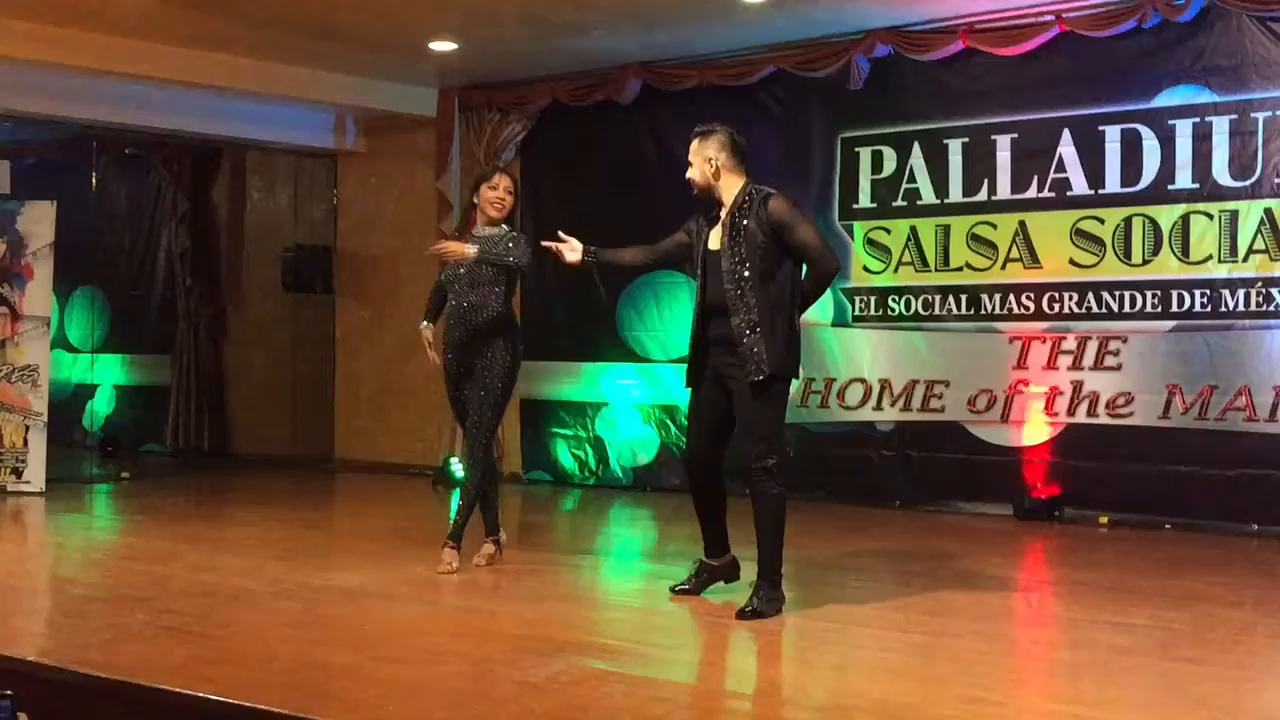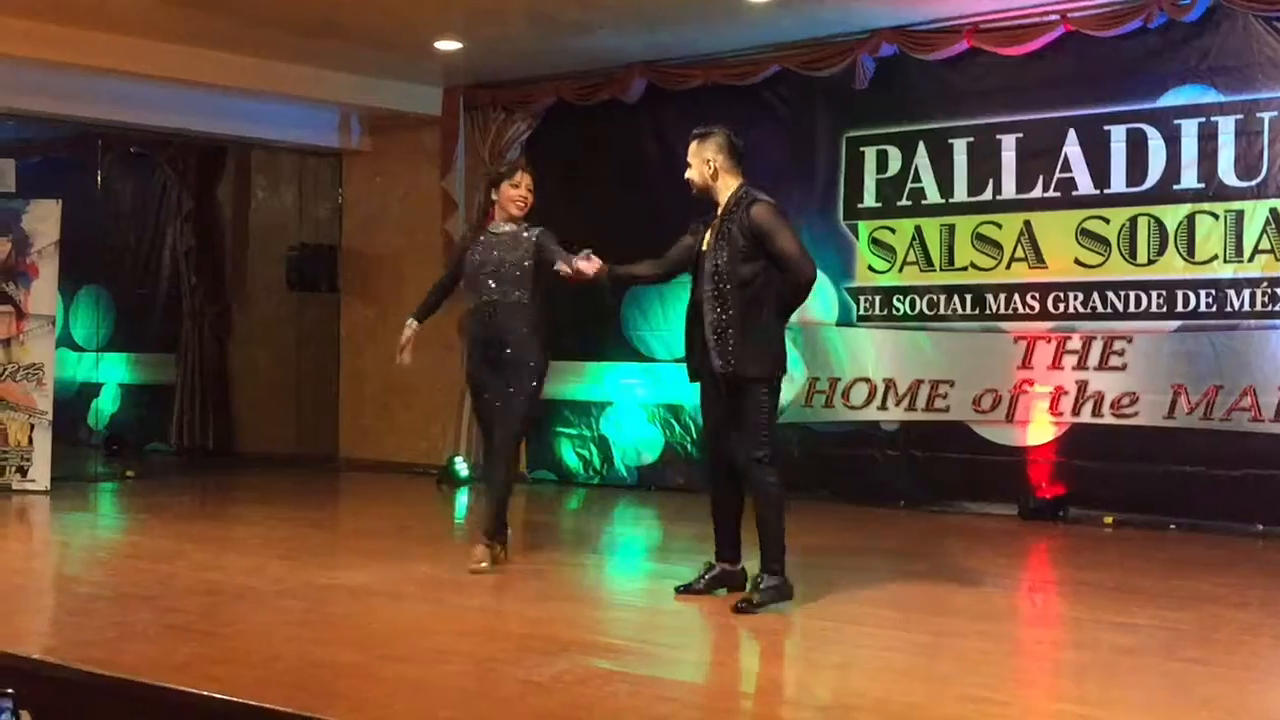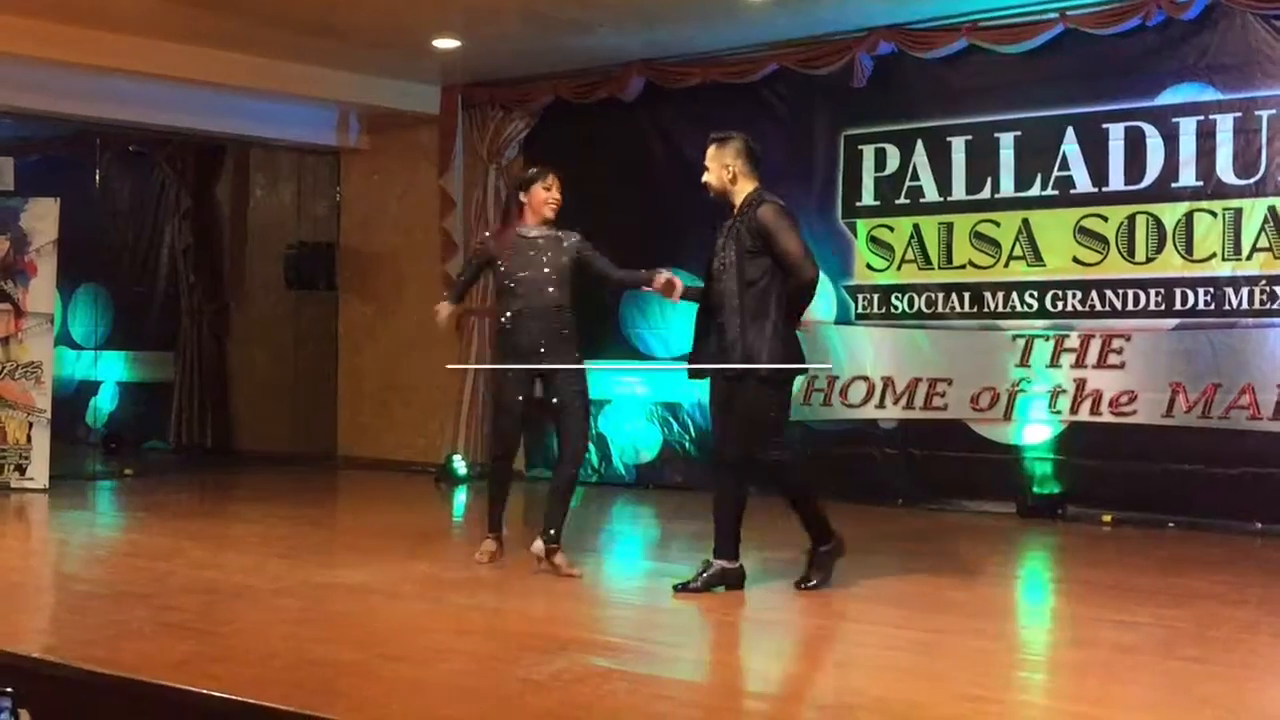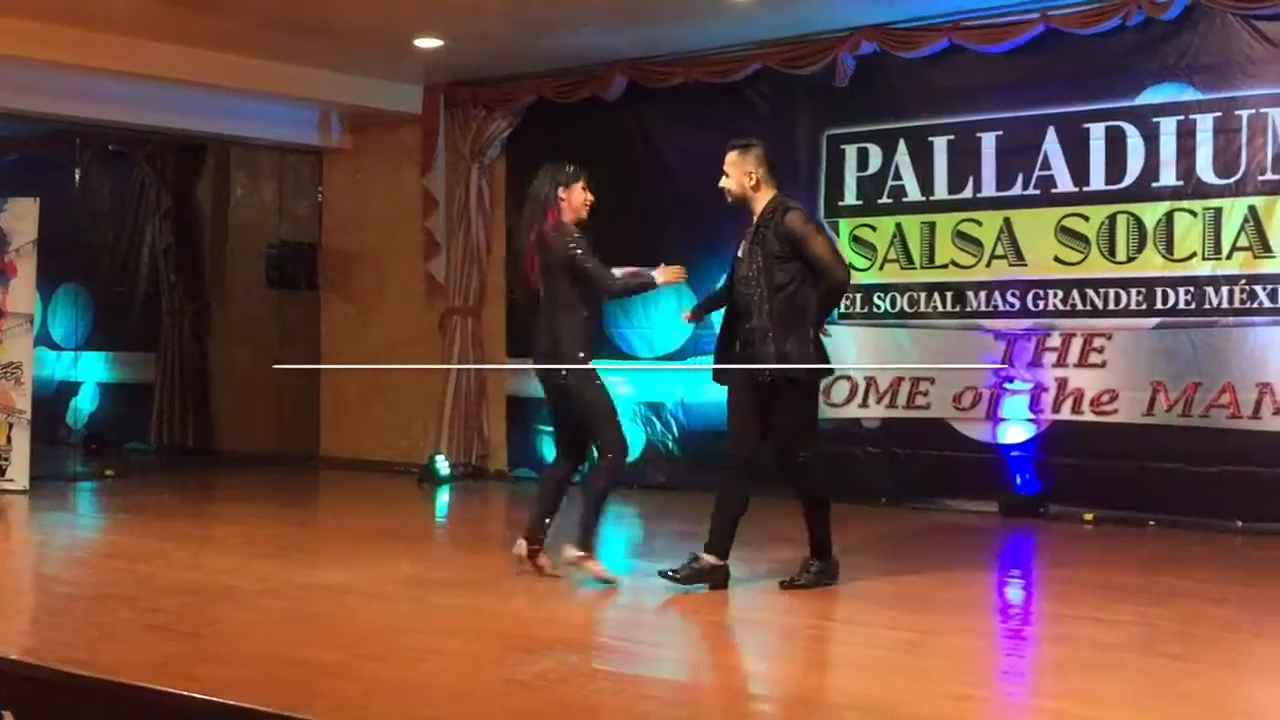
dt=0.3s
person 1, frame 1
left shoulder: (769, 208)
right shoulder: (702, 226)
left elbow: (824, 263)
right elbow: (651, 255)
left wrist: (787, 313)
right wrist: (590, 253)
left hip: (760, 361)
right hip: (713, 360)
left knee: (760, 467)
right knee: (699, 462)
left ankle: (769, 584)
right ankle: (718, 558)
person 1, frame 2
left shoulder: (757, 211)
right shoulder: (707, 226)
left elbow: (802, 271)
right elbow: (664, 268)
left wrist: (772, 317)
right wrist: (607, 270)
left hip: (752, 359)
right hip: (717, 359)
left knee: (753, 460)
right knee: (720, 462)
left ankle: (773, 574)
right ankle: (728, 564)
person 1, frame 3
left shoulder: (766, 213)
right shoulder: (735, 222)
left elbow: (805, 273)
left wrist: (783, 321)
right wrist: (685, 292)
left hip: (763, 358)
right hip: (729, 357)
left knee: (767, 457)
right knee: (728, 459)
left ankle: (824, 542)
right ankle: (725, 562)
person 1, frame 4
left shoulder: (790, 220)
right shoulder: (752, 229)
left elbow: (837, 275)
left wrist: (808, 323)
right wrist: (699, 307)
left hip: (790, 361)
right hip: (751, 362)
left knee: (793, 460)
right knee: (740, 460)
left ankle: (822, 559)
right ankle: (714, 559)
person 2, frame 1
left shoulder: (510, 239)
right shoulder: (460, 238)
left elbow: (517, 262)
right elbow: (442, 287)
left wrist: (471, 253)
right wrist: (428, 322)
left hip: (495, 349)
right hip: (458, 350)
left knee: (477, 443)
right knee: (478, 443)
left ankle: (454, 540)
right ankle: (493, 534)
person 2, frame 2
left shoulder: (535, 237)
right shoulder: (473, 240)
left elbow: (560, 259)
right elbow: (445, 284)
left wrist: (574, 265)
right wrist: (413, 322)
left hip: (523, 350)
right hip: (481, 350)
left knee: (507, 441)
right knee: (493, 443)
left ankle: (488, 539)
right ankle: (499, 535)
person 2, frame 3
left shoulder: (570, 243)
right shoulder: (495, 243)
left elbow: (614, 275)
right elbow: (462, 285)
left wrist: (656, 278)
right wrist: (447, 304)
left hip: (563, 355)
right hip: (514, 354)
left knee: (574, 448)
right knee: (504, 447)
left ankle: (550, 543)
right ankle: (494, 533)
person 2, frame 4
left shoulder: (552, 237)
right shoulder: (559, 236)
right elbow: (603, 286)
left wrist: (636, 274)
right wrist: (655, 276)
left hip: (562, 355)
right hip: (565, 355)
left knee: (571, 451)
right knee: (613, 449)
left ankle: (531, 541)
right ankle: (581, 547)
